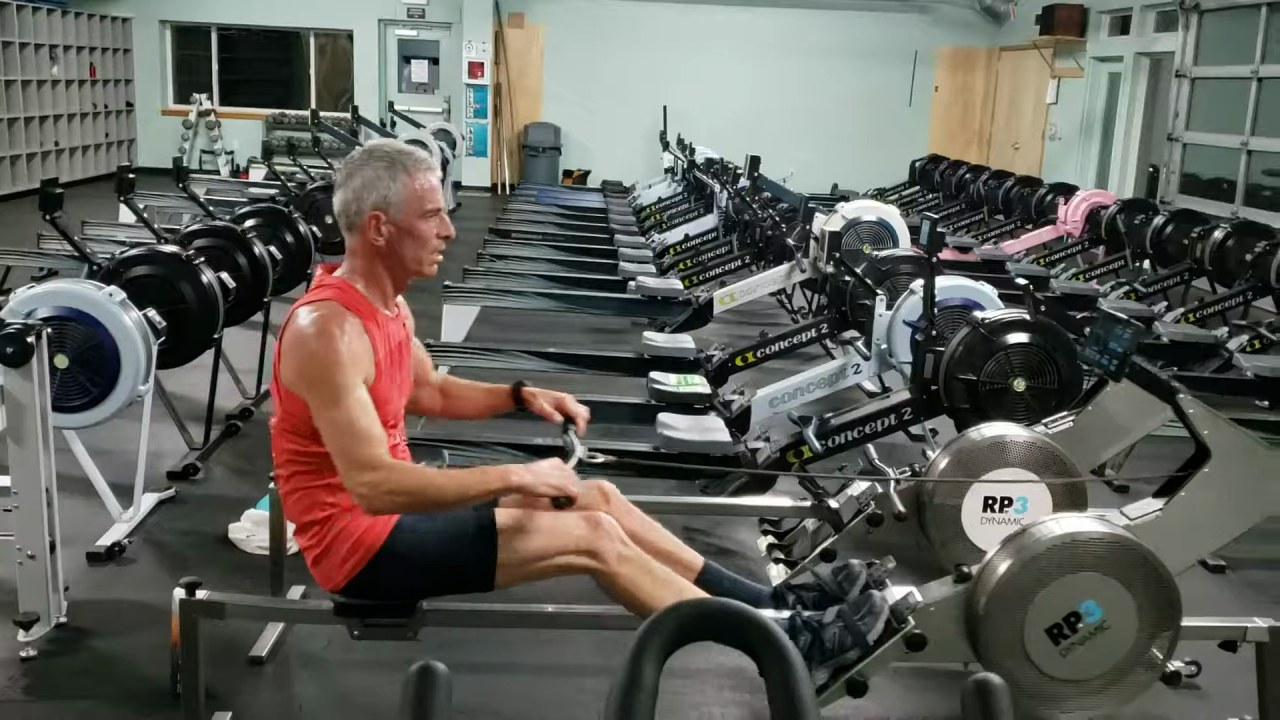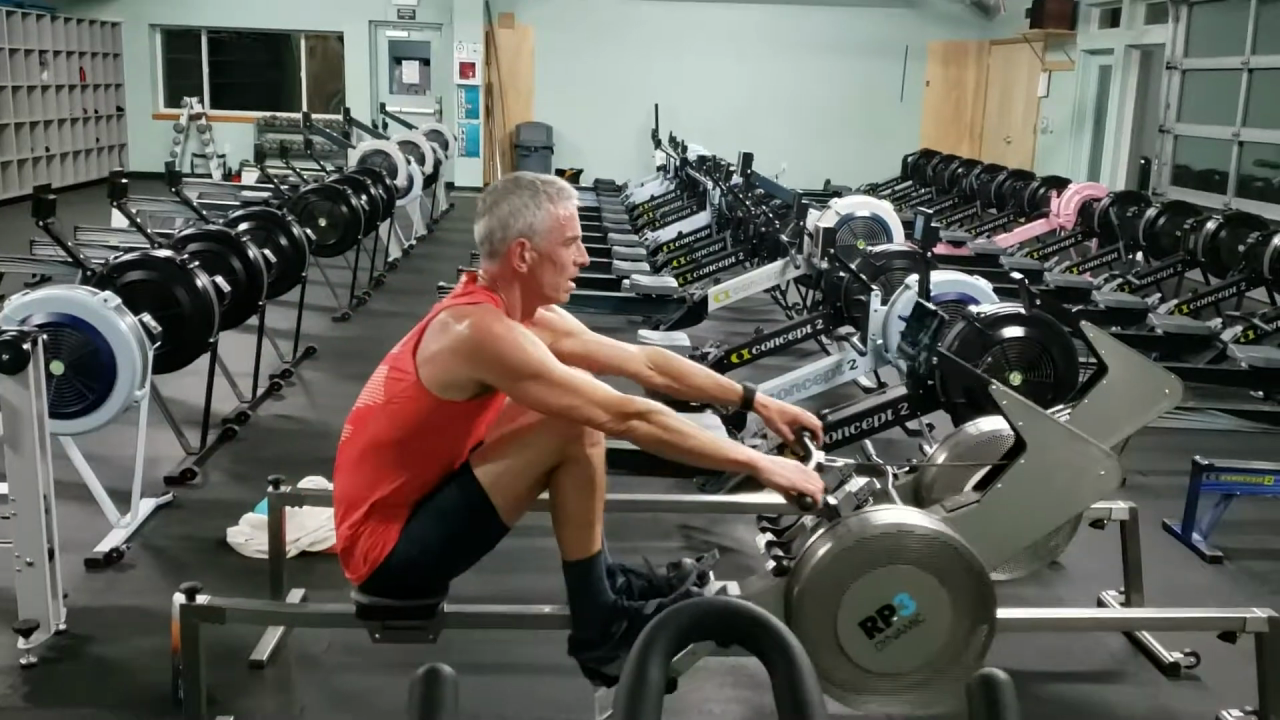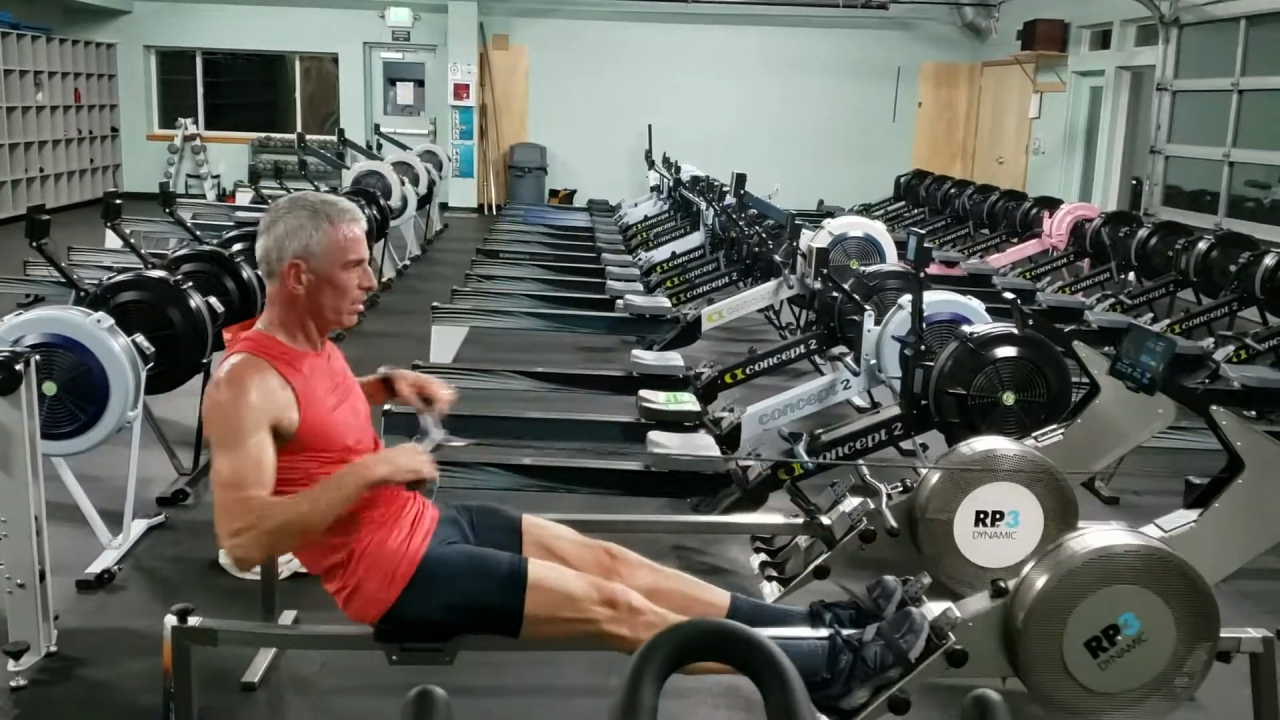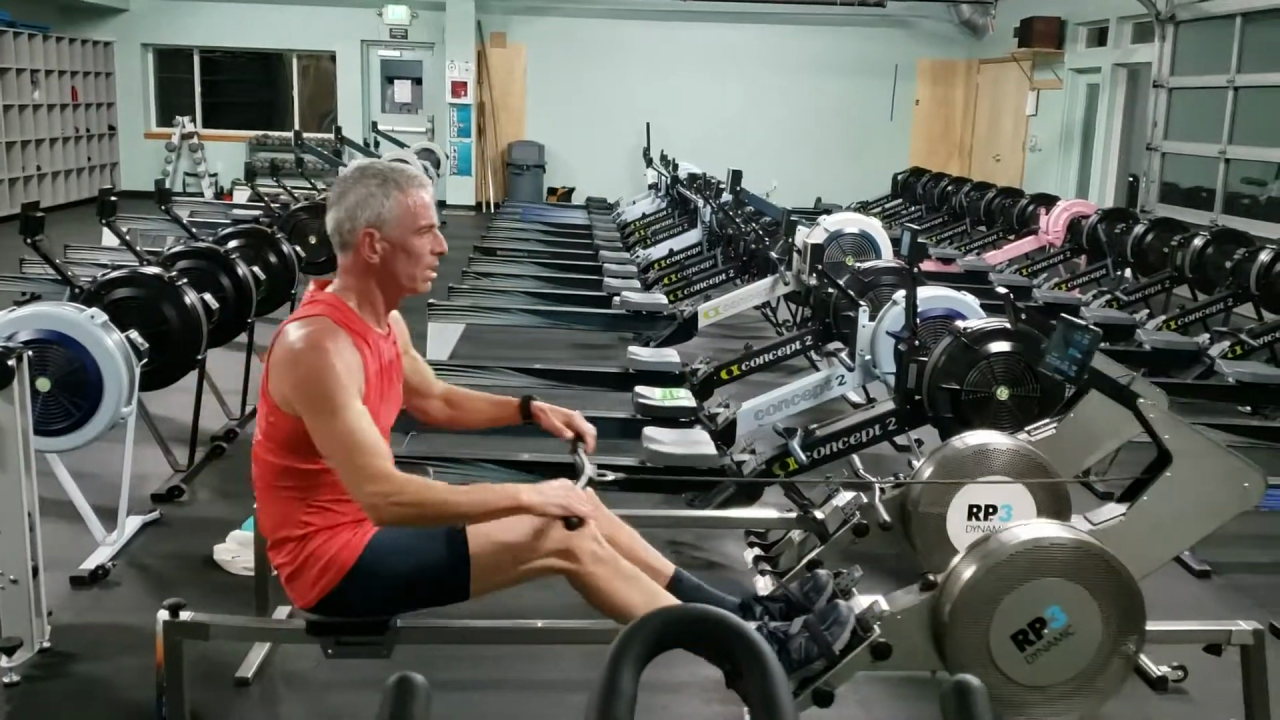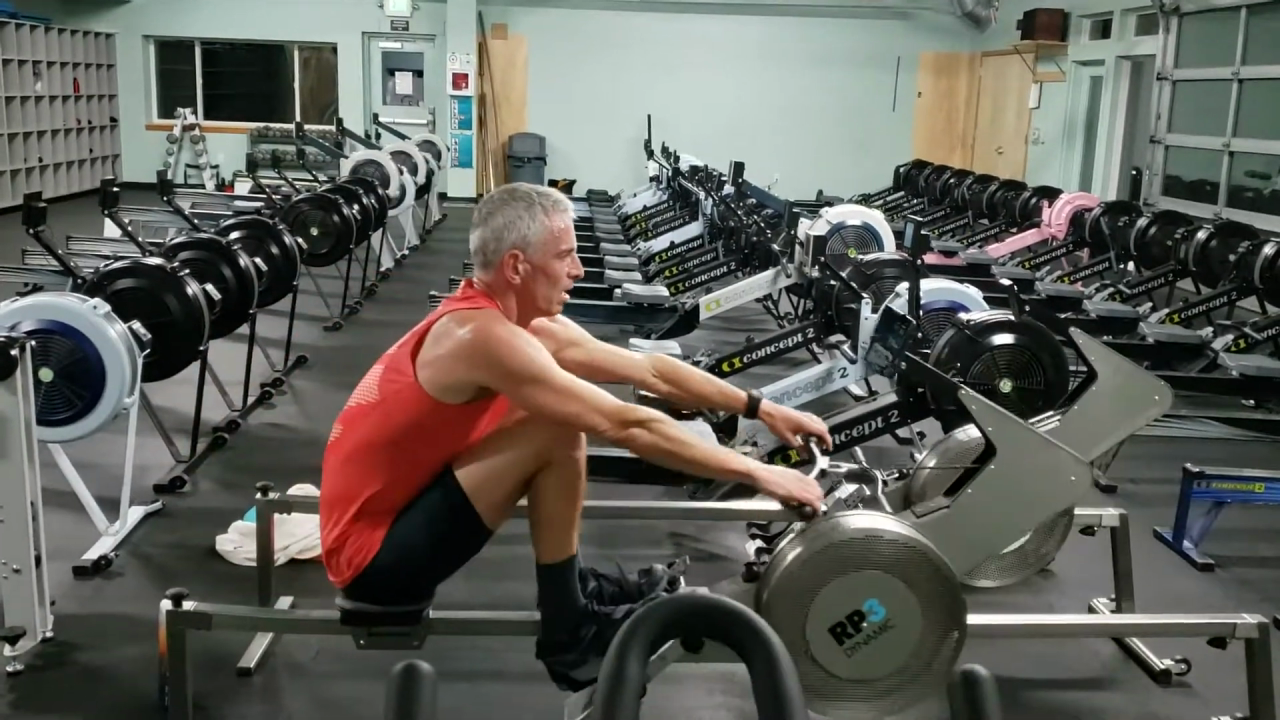
dt=1s
person 1, frame 1
left shoulder: (384, 303)
right shoulder: (326, 330)
left elbow: (433, 391)
right elbow: (374, 486)
left wrist: (521, 396)
right wrist: (515, 476)
left hip: (392, 512)
right hip: (360, 544)
left knee: (597, 497)
right knee: (591, 538)
left ankle: (769, 605)
right ankle: (785, 645)
person 1, frame 2
left shoulder: (525, 313)
right shoulder: (482, 333)
left elbow: (646, 365)
right elbow: (630, 418)
left wrist: (757, 402)
right wrist: (759, 464)
left hip: (419, 495)
right hip: (389, 550)
left knee: (587, 406)
right knee: (580, 424)
left ankle: (606, 583)
right ankle: (599, 632)
person 1, frame 3
left shoulder: (310, 336)
right shoulder: (246, 384)
right elbow: (245, 542)
left wrist: (391, 383)
right wrist: (366, 471)
left hip: (418, 526)
right hip: (394, 574)
left knee: (609, 561)
right knee: (611, 608)
left ankle: (815, 625)
person 1, frame 4
left shoulder: (378, 317)
right shoulder: (318, 347)
left elbow: (436, 401)
right elbow: (383, 498)
left wrist: (530, 410)
right wrist: (520, 498)
left hip: (370, 523)
right hip: (336, 560)
left knee: (574, 505)
right knee: (565, 541)
left ankle: (742, 615)
person 1, frame 5
left shoulder: (526, 321)
right shoulder: (484, 337)
left elbow: (651, 371)
right elbow: (628, 427)
left wrist: (763, 408)
right wrist: (759, 473)
left hip: (402, 505)
right hip: (375, 553)
left knee: (579, 410)
right knee: (562, 425)
left ankle: (575, 592)
right ankle: (569, 634)
